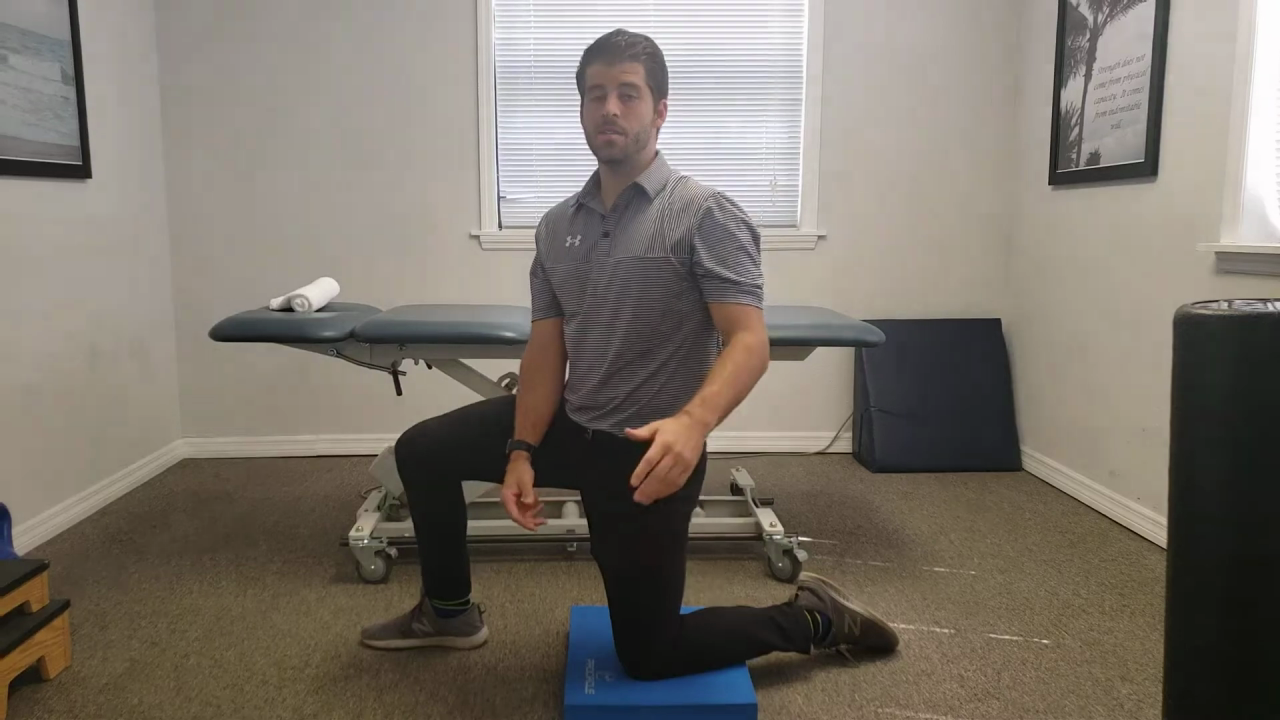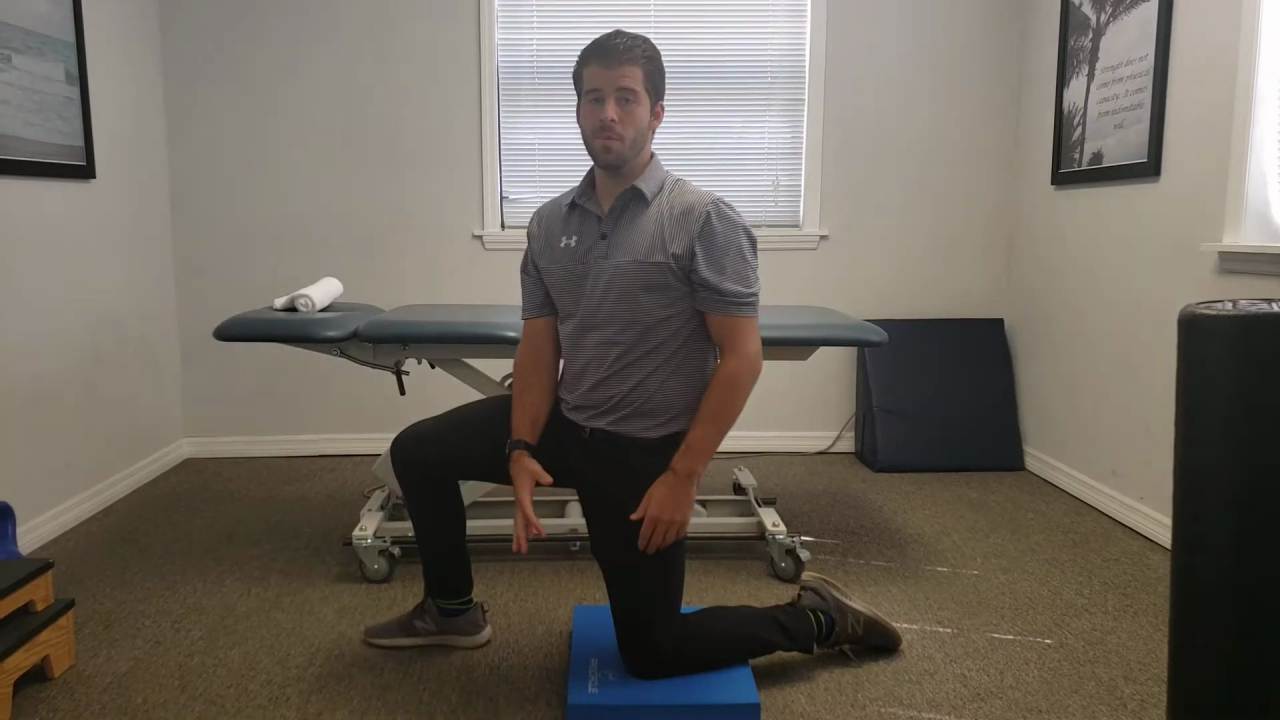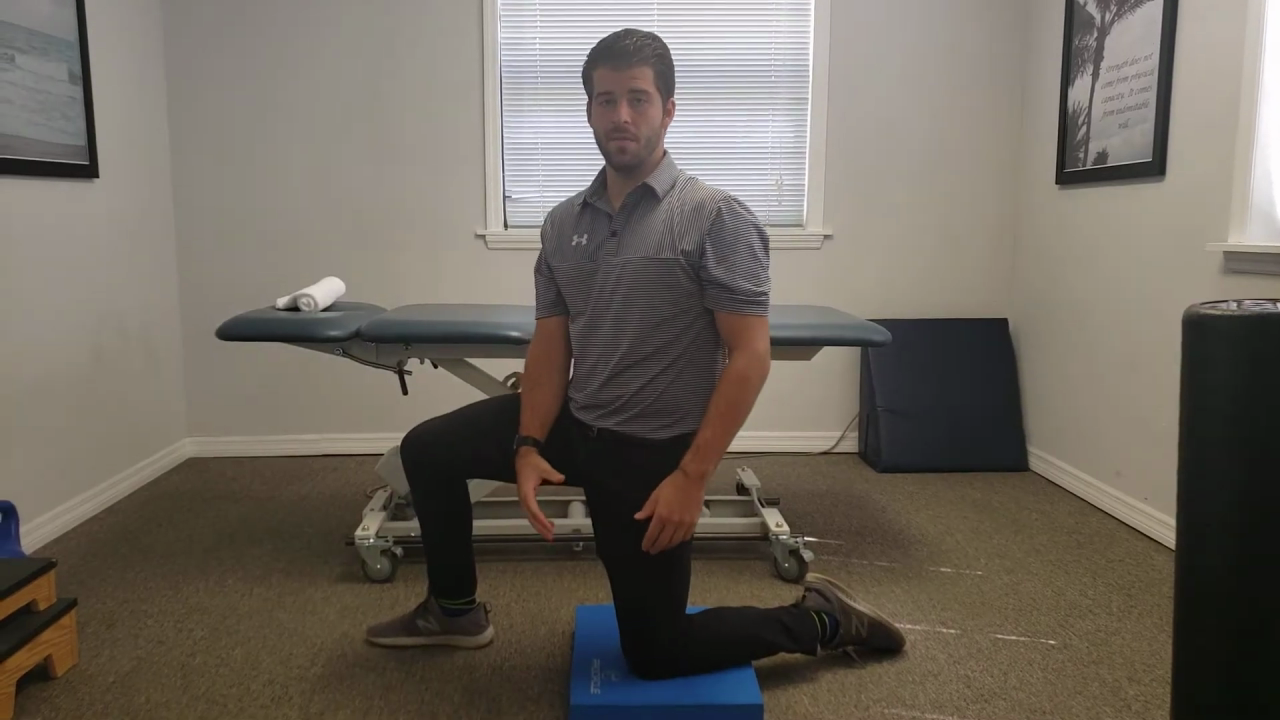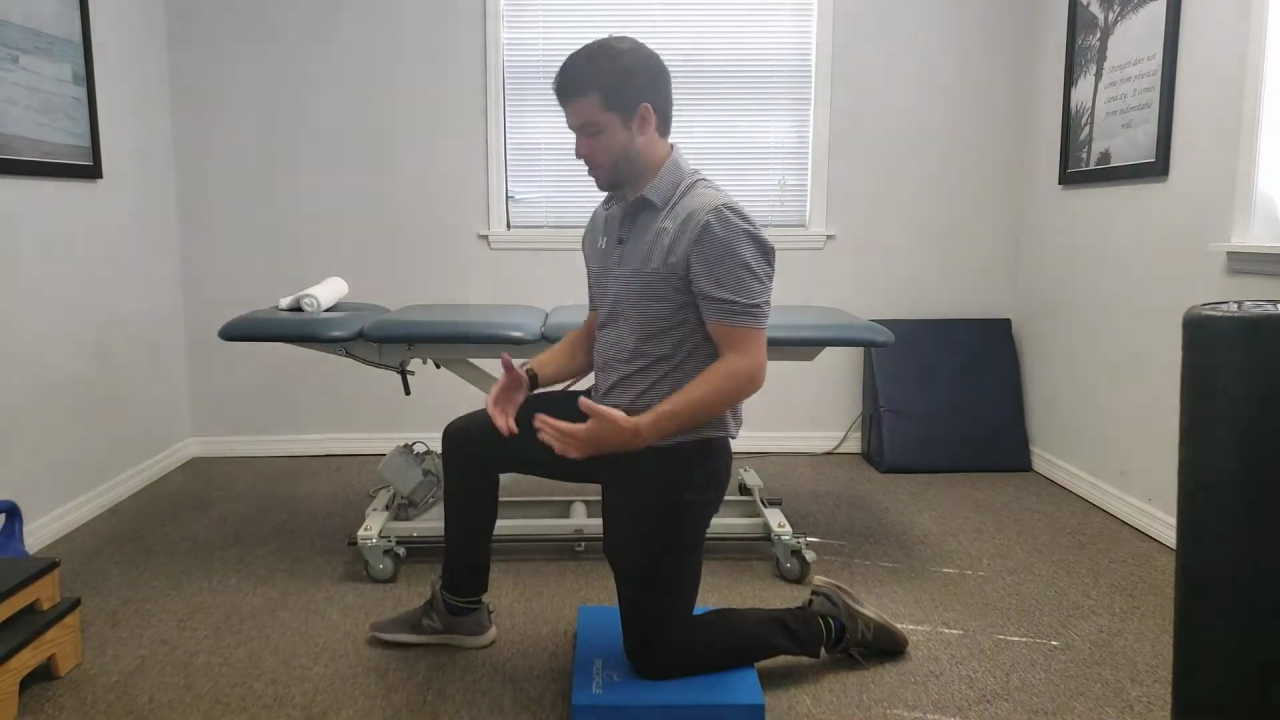
dt=0.7s
person 1, frame 1
left shoulder: (704, 215)
right shoulder: (557, 225)
left elbow: (749, 343)
right elbow: (547, 348)
left wrist: (691, 422)
right wrist: (522, 452)
left hip: (652, 452)
right hip: (572, 426)
left knee: (648, 655)
right knee: (422, 450)
left ankle: (813, 618)
right ankle: (449, 612)
person 1, frame 2
left shoulder: (703, 221)
right shoulder: (550, 223)
left elbow: (741, 357)
right elbow: (539, 346)
left wrist: (682, 475)
right wrist: (520, 451)
left hip: (645, 450)
right hip: (567, 424)
left knee: (651, 653)
right knee: (417, 451)
left ankle: (817, 618)
right ankle: (452, 610)
person 1, frame 3
left shoulder: (715, 217)
right shoulder: (563, 222)
left elbow: (749, 357)
right elbow: (551, 345)
left wrist: (692, 475)
right wrist: (528, 445)
left hip: (653, 452)
right hip: (577, 425)
left knee: (655, 654)
right knee: (428, 449)
left ankle: (820, 619)
right ankle: (454, 610)
person 1, frame 4
left shoulder: (713, 223)
right shoulder: (607, 216)
left elbow: (744, 369)
left wrist: (636, 432)
right wrist: (532, 376)
left hip: (674, 456)
right hip: (612, 425)
left knee: (657, 654)
right knee: (467, 439)
left ankle: (826, 624)
right ankle: (460, 609)
